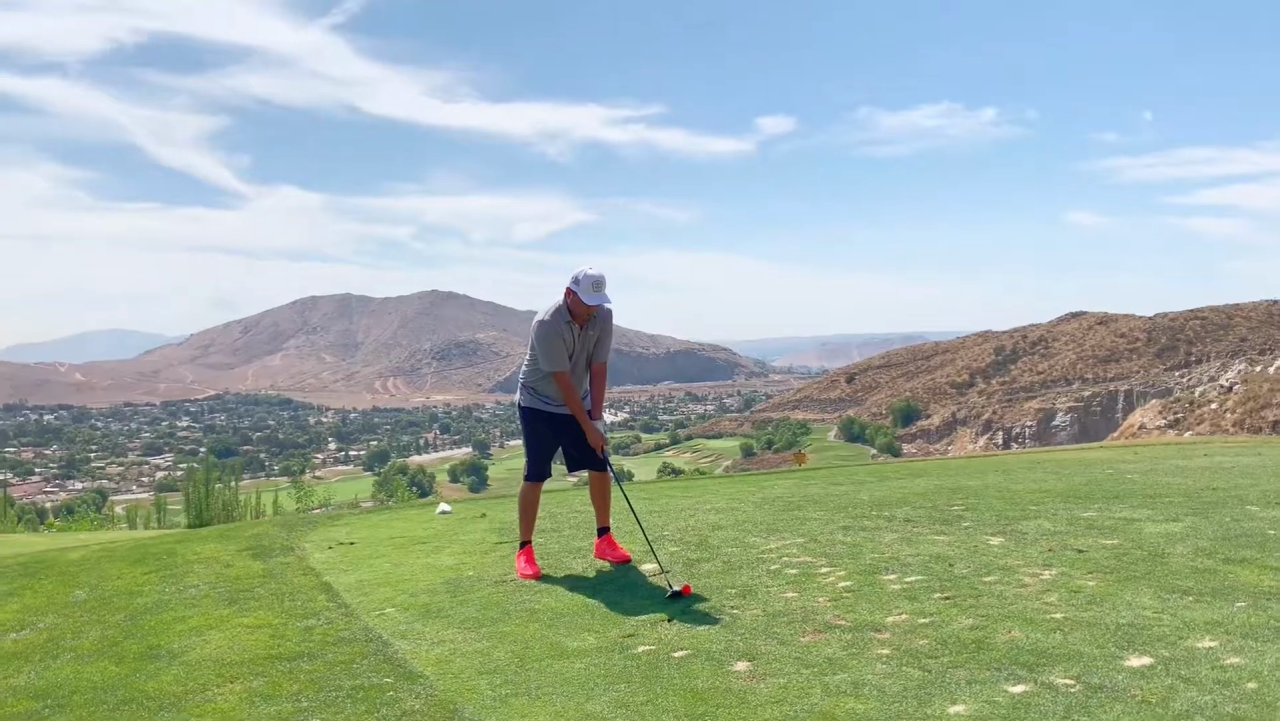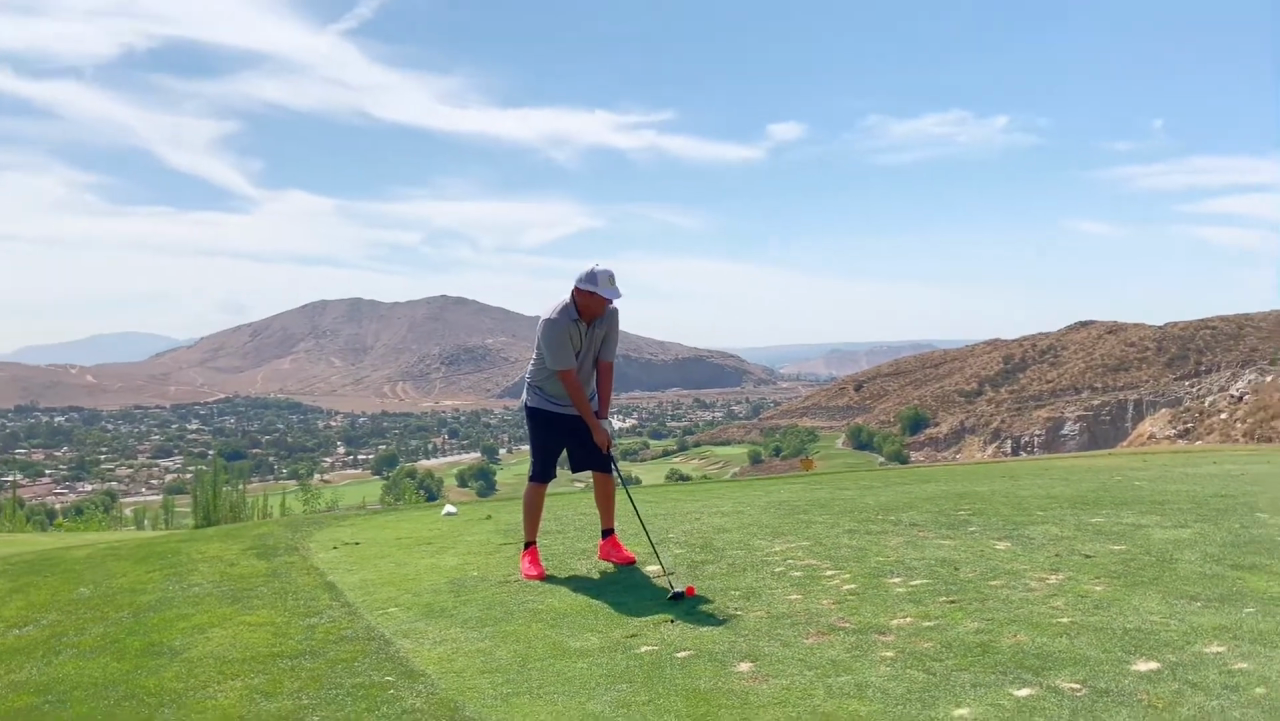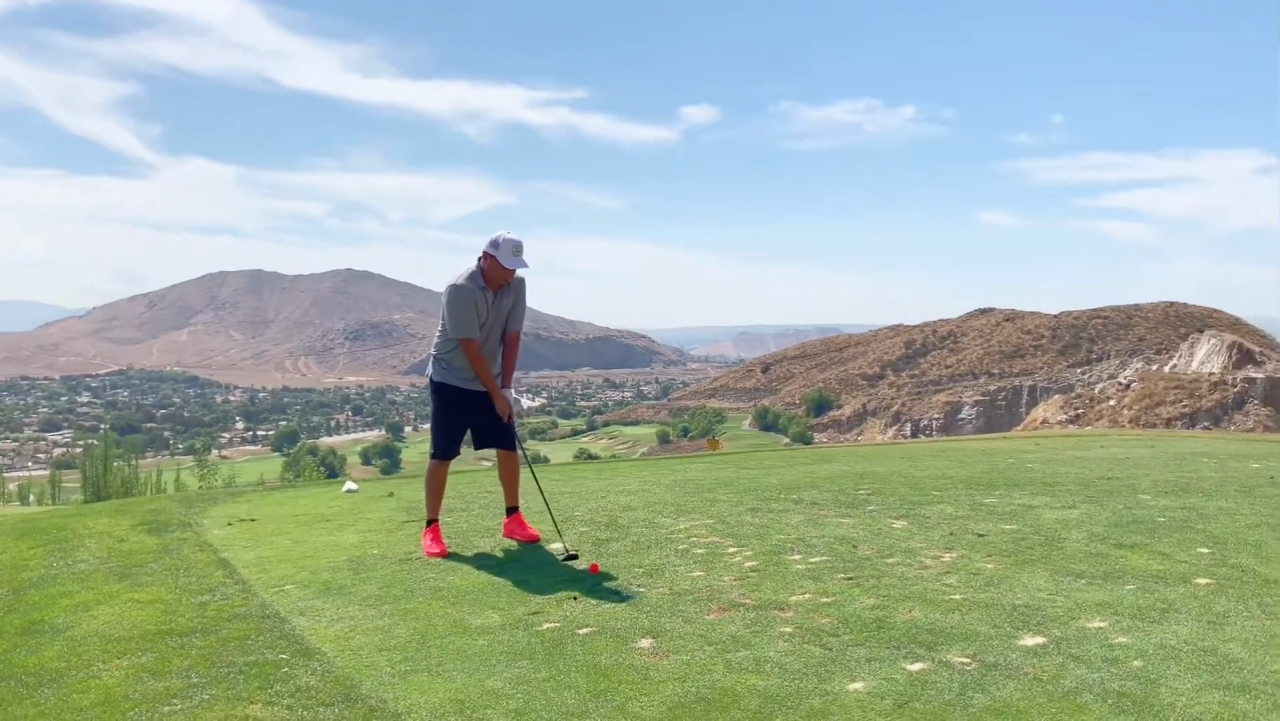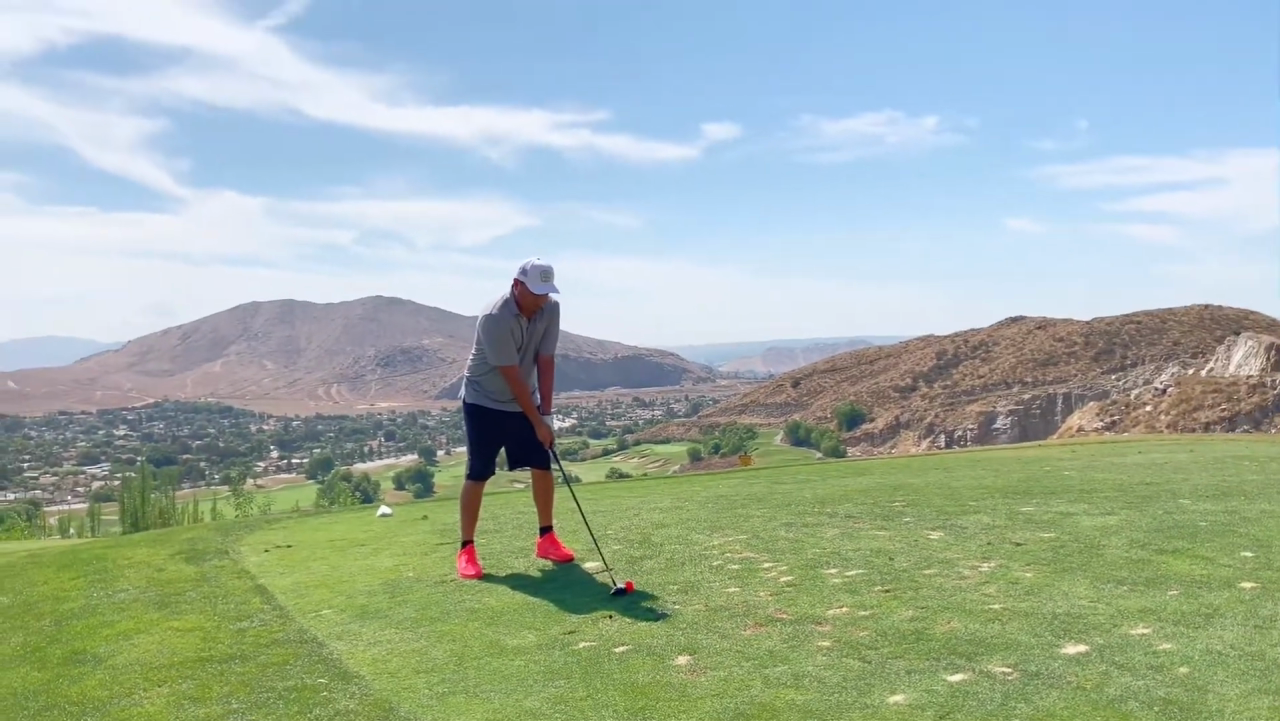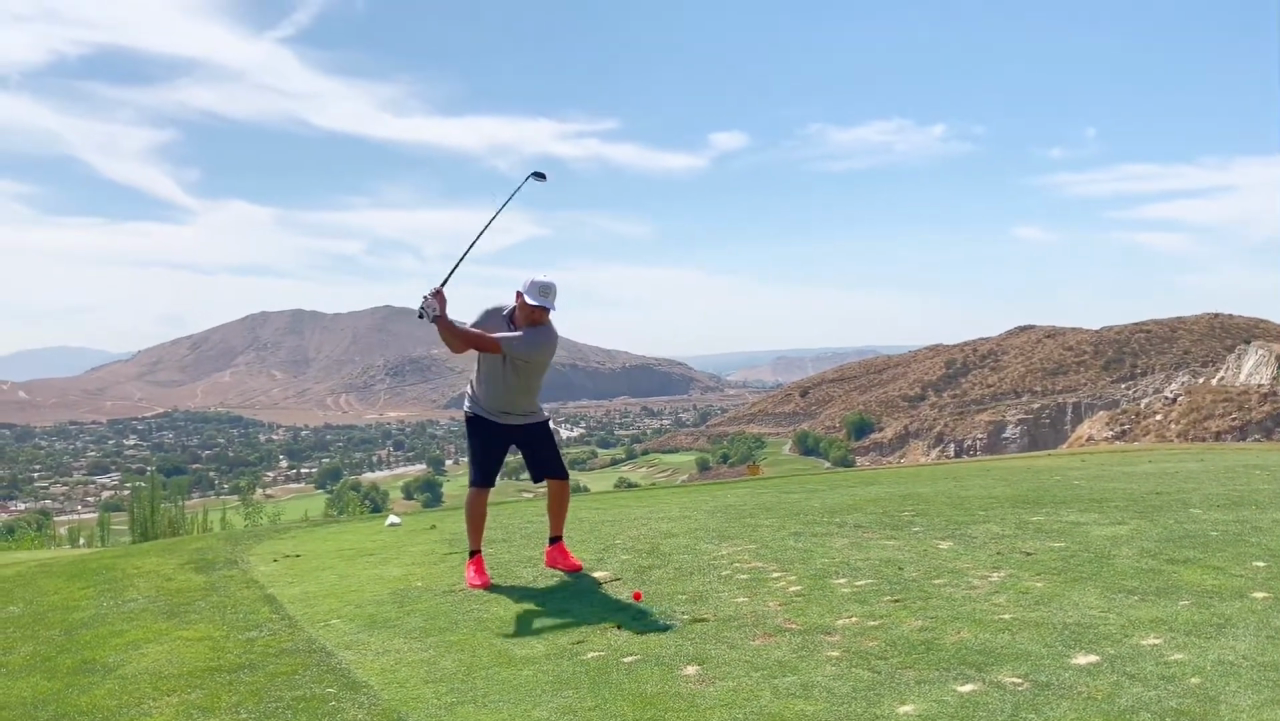
dt=1s
person 1, frame 1
left shoulder: (603, 316)
right shoulder: (547, 324)
left elbow: (598, 369)
right elbow: (563, 382)
left wrist: (597, 418)
right wrist: (588, 427)
left hip: (578, 402)
right hip: (539, 405)
left knee: (600, 467)
right knee: (535, 476)
left ankle: (604, 538)
right ankle: (524, 550)
person 1, frame 2
left shoulder: (610, 315)
right shoulder: (554, 323)
left elbow: (605, 368)
right elbow: (569, 380)
left wrist: (604, 418)
right wrist: (594, 426)
left hip: (585, 404)
right hip: (545, 405)
left knee: (604, 469)
right knee: (540, 477)
left ankle: (608, 540)
right ankle: (529, 551)
person 1, frame 3
left shoulder: (517, 285)
right shoulder: (459, 290)
left elbow: (511, 338)
right elbow: (471, 349)
left wrist: (506, 388)
right wrist: (495, 394)
left hip: (491, 381)
right hip: (451, 381)
left knee: (508, 447)
right knee: (442, 454)
left ankle: (513, 518)
right ankle: (431, 528)
person 1, frame 4
left shoulder: (550, 309)
right shoulder: (495, 319)
left elbow: (545, 362)
right elbow: (512, 376)
left wrist: (546, 413)
right wrist: (537, 422)
left hip: (523, 401)
right hip: (484, 402)
left knee: (542, 466)
right knee: (478, 474)
left ankle: (546, 537)
right ankle: (466, 549)
person 1, frame 5
left shoulder: (545, 336)
right shoulder: (493, 315)
left elbow: (485, 343)
right elbow: (458, 344)
left wrist: (440, 318)
right wrist: (441, 316)
left hip: (528, 418)
right hip: (484, 414)
left knee: (559, 479)
right knee: (480, 485)
left ankle: (555, 547)
right ankle: (474, 559)
